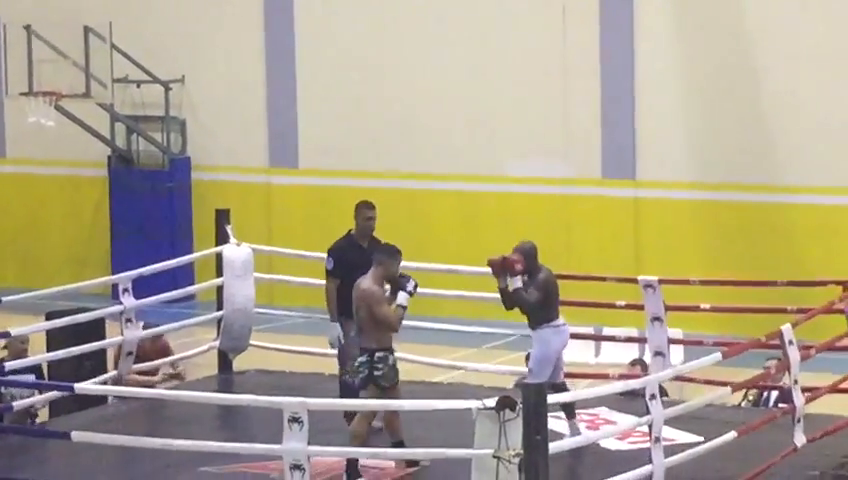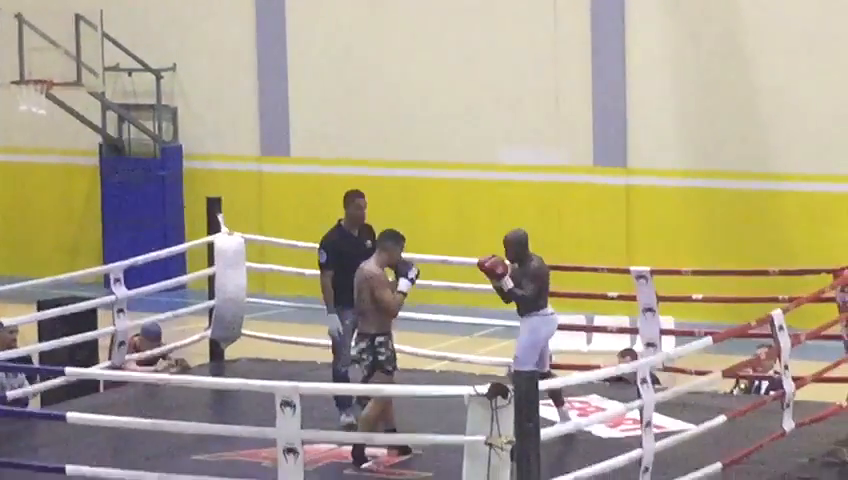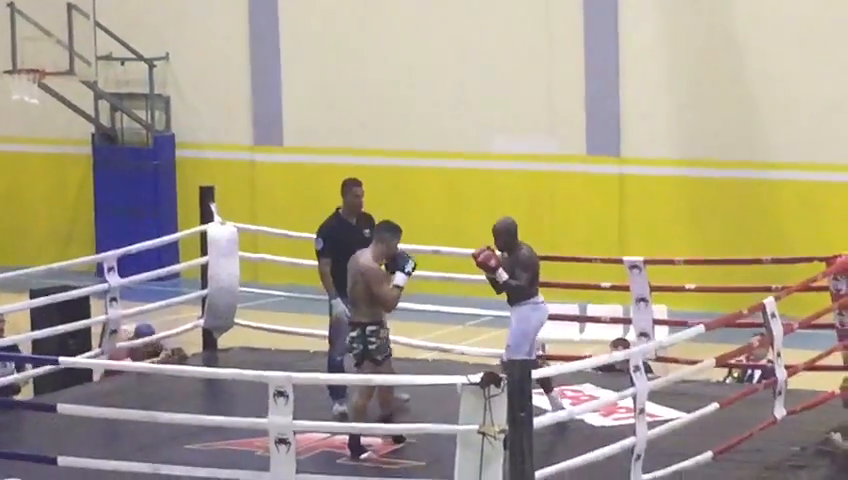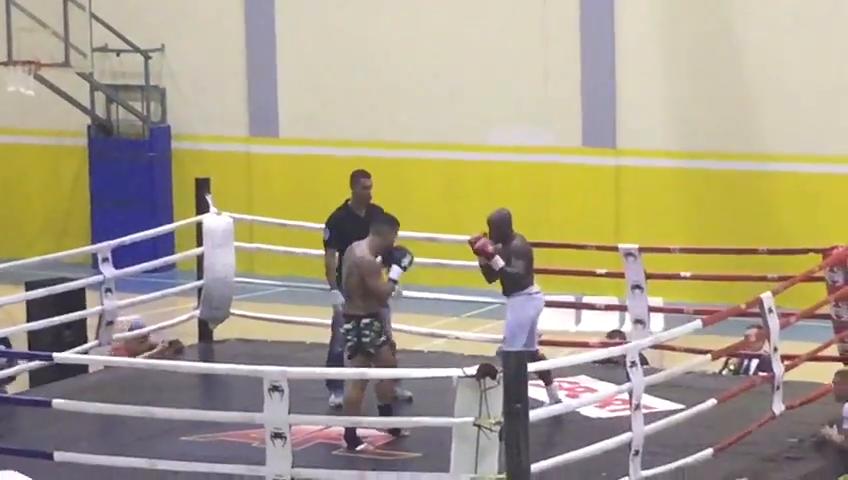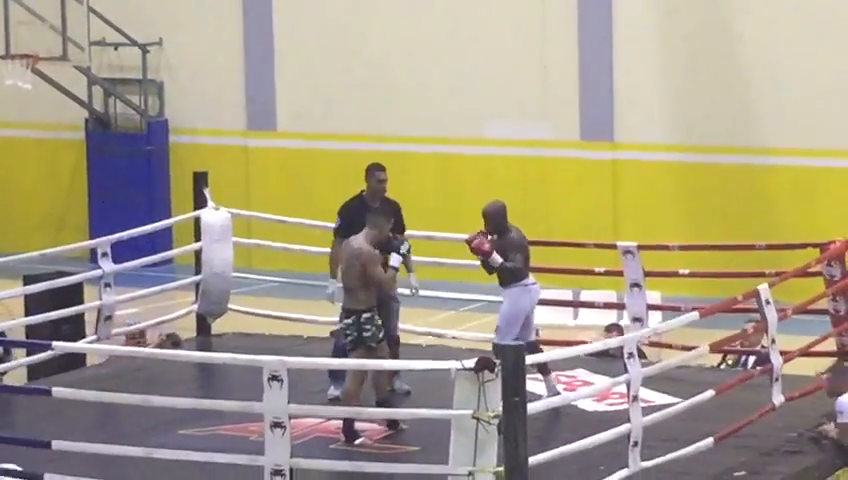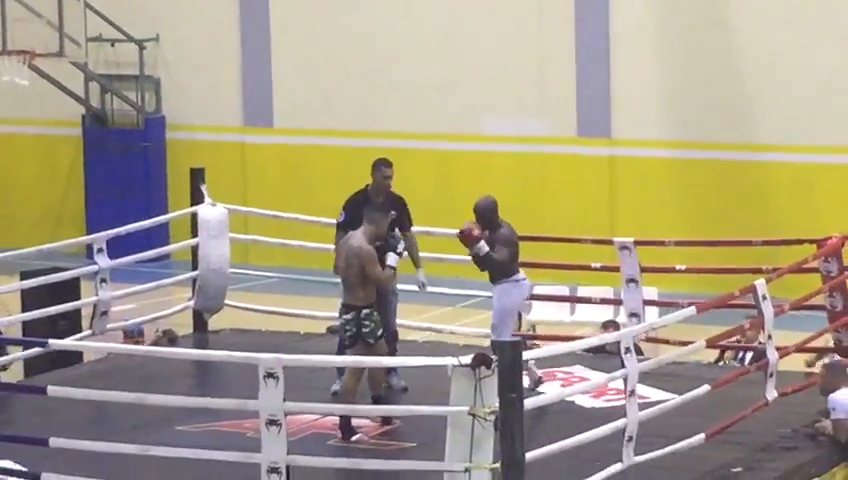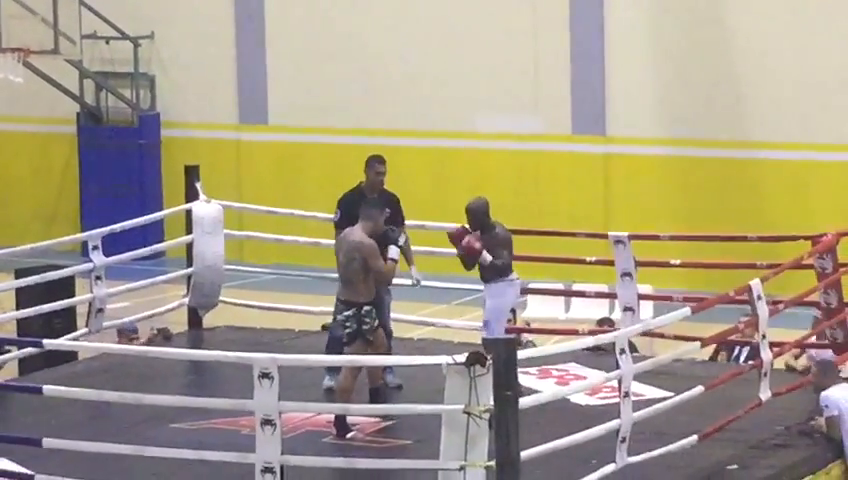
dt=0.2s
person 1, frame 1
left shoulder: (368, 284)
right shoulder: (371, 290)
right elbow: (393, 324)
left wrist: (396, 293)
right wrist: (404, 295)
left hip: (381, 354)
right hip: (374, 357)
right knee: (366, 413)
person 1, frame 2
left shoulder: (368, 269)
right shoulder: (374, 274)
right elbow: (392, 310)
left wrist: (399, 280)
right wrist: (406, 282)
left hip: (377, 339)
right hip: (374, 342)
left knee: (385, 394)
right knee: (379, 398)
left ankle: (392, 441)
right ankle: (359, 452)
person 1, frame 3
left shoulder: (361, 256)
right shoulder: (370, 267)
right elbow: (389, 304)
left wrist: (391, 270)
right wrist: (402, 274)
left hip: (371, 327)
right hip: (365, 331)
right knee: (367, 388)
right ankle: (354, 444)
person 1, frame 4
left shoulder: (358, 248)
right shoulder: (366, 260)
right elbow: (382, 296)
left wrist: (387, 262)
right wrist: (398, 268)
left hip: (366, 320)
right hip: (359, 323)
left knee: (388, 365)
right knee: (359, 380)
left ankle: (386, 419)
right ankle: (351, 436)
person 1, frame 5
left shoulder: (352, 243)
right shoulder: (365, 251)
right elbow: (385, 285)
left wrist: (385, 254)
right wrist: (396, 256)
left hip: (366, 314)
right hip: (359, 318)
left knee: (384, 361)
right knee: (358, 374)
right ankle: (348, 430)
person 1, frame 6
left shoulder: (350, 239)
right shoulder: (364, 249)
right elbow: (383, 283)
left wrist: (384, 252)
right wrist: (394, 255)
left hip: (365, 310)
right hip: (358, 313)
left knee: (379, 358)
right knee: (355, 369)
right ankle: (345, 426)
person 1, frame 7
left shoulder: (345, 235)
right shoulder: (365, 244)
right elbow: (386, 276)
left wrist: (386, 245)
right wrist: (395, 248)
left hip: (353, 305)
right hip: (357, 310)
left knee: (380, 348)
right knee: (353, 367)
left ankle: (377, 402)
right ankle: (340, 422)
person 2, frame 1
left shoulder: (376, 245)
right shoulder: (340, 249)
right elbow: (331, 287)
right wrist: (334, 323)
right hip: (348, 320)
right knee: (348, 371)
right ankle: (352, 419)
person 2, frame 2
left shoulder: (368, 232)
right shoulder: (332, 240)
right elbow: (326, 279)
right wrist: (331, 315)
right hip: (344, 308)
right knee: (342, 361)
right ankle: (345, 409)
person 2, frame 3
left shoulder: (368, 221)
right shoulder: (329, 227)
right elbow: (323, 266)
right wrist: (334, 300)
right hip: (344, 296)
right knee: (338, 350)
right ankle: (339, 399)
person 2, frame 4
left shoulder: (377, 213)
right shoulder: (338, 218)
right elbow: (330, 256)
right wrist: (335, 290)
right knee: (339, 340)
left ankle: (393, 384)
right ankle: (336, 390)
person 2, frame 5
left shoulder: (392, 207)
right shoulder: (350, 208)
left elbow: (400, 241)
right elbow: (337, 245)
left wrist: (411, 274)
right wrist: (333, 280)
left knee: (391, 331)
left ankle: (393, 377)
right ankle: (336, 382)
person 2, frame 6
left shoulder: (397, 203)
right shoulder: (355, 203)
left elbow: (408, 237)
right elbow: (341, 239)
left wrist: (419, 269)
left knee: (389, 327)
left ankle: (391, 373)
right ankle: (341, 376)
person 2, frame 7
left shoulder: (391, 200)
right shoulder: (349, 200)
left elbow: (400, 234)
right elbow: (340, 238)
left wrist: (412, 267)
left knee: (383, 324)
left ankle: (385, 370)
right ankle: (331, 373)
person 3, frame 1
left shoulder: (543, 279)
right shoulder: (530, 277)
left elbow: (528, 304)
right elbow: (509, 304)
left wrist: (515, 278)
right wrist: (502, 278)
left hip: (549, 334)
right hip: (550, 332)
right knee: (556, 383)
right ankle: (575, 431)
person 3, frame 2
left shoulder: (534, 267)
right shoulder: (519, 266)
left elbow: (526, 298)
right elbow: (508, 297)
left wrist: (504, 280)
right wrist: (496, 278)
left hip: (537, 321)
right hip: (538, 320)
left knee: (519, 374)
right knee: (542, 372)
right ankle: (565, 418)
person 3, frame 3
left shoulder: (524, 256)
right shoulder: (510, 255)
left elbow: (520, 288)
right elbow: (500, 288)
left wrist: (498, 272)
right wrist: (489, 270)
left hip: (528, 310)
right hip: (527, 309)
left knee: (512, 363)
right knee: (529, 360)
right ankle: (557, 406)
person 3, frame 4
left shoulder: (517, 247)
right shoulder: (504, 245)
left elbow: (517, 276)
right elbow: (491, 277)
left wrist: (495, 259)
right wrist: (483, 258)
left hip: (523, 301)
right hip: (526, 300)
right knee: (531, 351)
right ankle: (554, 398)
person 3, frame 5
left shoulder: (513, 239)
right shoulder: (500, 237)
left elbow: (516, 270)
right elbow: (491, 268)
left wrist: (493, 256)
right wrist: (483, 253)
left hip: (519, 292)
right hip: (521, 290)
left knee: (502, 345)
right knee: (529, 342)
right ankle: (551, 388)
person 3, frame 6
left shoulder: (504, 234)
right shoulder: (493, 231)
left elbow: (500, 263)
right elbow: (483, 265)
left wrist: (479, 244)
right wrist: (471, 246)
left hip: (510, 287)
right hip: (507, 285)
left knee: (500, 341)
right knee: (505, 338)
right ankle: (533, 374)
person 3, frame 7
left shoulder: (499, 235)
right shoulder: (477, 231)
left elbow: (505, 268)
right elbow: (468, 265)
left wrist: (482, 255)
right wrist: (460, 247)
left hip: (503, 287)
right hip: (492, 287)
left knee: (490, 339)
right knee: (494, 337)
